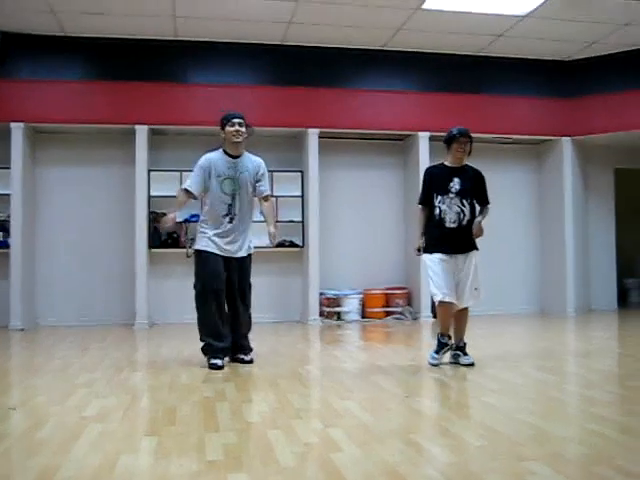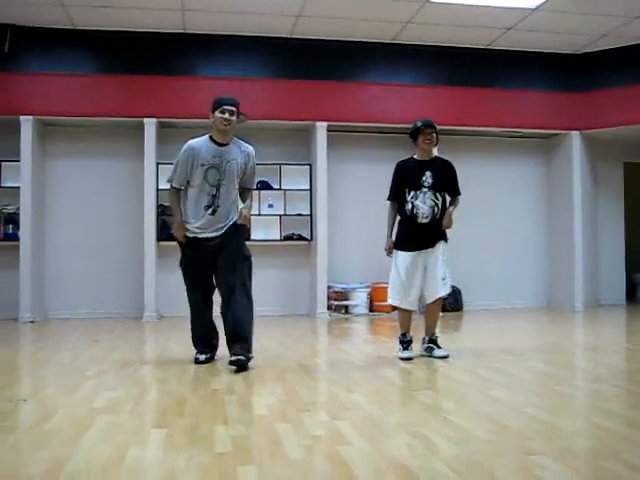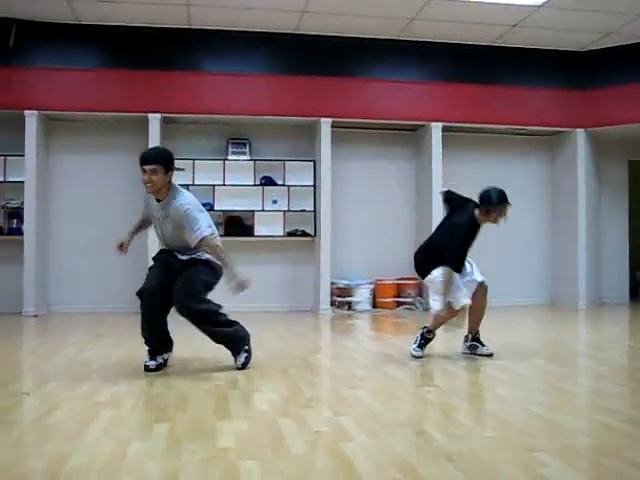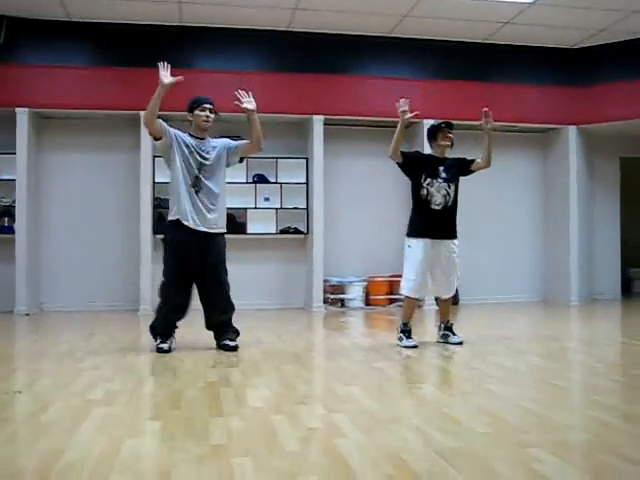
dt=1s
person 1, frame 1
left shoulder: (257, 164)
right shoulder: (208, 161)
left elbow: (265, 197)
right elbow: (188, 191)
left wrist: (271, 224)
right wrist: (174, 212)
left hip: (241, 244)
right hip: (210, 242)
left knee: (240, 299)
right knee: (209, 295)
left ankle: (239, 347)
right ankle: (217, 350)
person 1, frame 2
left shoulder: (246, 152)
right shoulder: (192, 148)
right elbow: (176, 186)
left wrist: (246, 206)
right wrist: (178, 218)
left hip: (230, 230)
right hip: (195, 232)
left knee: (236, 289)
right knee: (199, 295)
left ankle: (240, 349)
right ankle: (205, 347)
person 1, frame 3
left shoulder: (183, 204)
right shoulder: (150, 191)
left elbow: (208, 240)
left wrist: (231, 273)
right wrist: (130, 236)
left hip: (202, 260)
right hip: (173, 255)
left knee: (188, 303)
right knee: (150, 293)
left ankle: (239, 340)
right ankle: (159, 350)
person 1, frame 4
left shoulder: (223, 147)
right shoulder: (176, 139)
left elbow: (255, 146)
right elbow: (149, 122)
left wrist: (252, 114)
right wrist: (163, 88)
left hip: (213, 227)
right hip: (181, 224)
left knee: (216, 284)
right knee: (175, 283)
left ankle: (224, 333)
right ankle: (163, 333)
person 2, frame 1
left shoulder: (475, 175)
right shoulder: (432, 173)
left elbow: (484, 206)
right elbow: (424, 208)
left wrist: (479, 220)
right wrist: (422, 237)
left hip: (465, 246)
right hip: (436, 246)
left knee: (463, 299)
right knee: (444, 297)
left ankle: (458, 348)
right ankle: (443, 341)
person 2, frame 2
left shoulder: (445, 166)
right shoulder: (402, 168)
left elbow: (455, 196)
right elbow: (393, 204)
left wrist: (449, 211)
right wrist: (389, 236)
left hip: (436, 239)
right hip: (407, 241)
left knee: (436, 292)
right knee: (404, 295)
left ankle: (429, 340)
right ankle: (405, 341)
person 2, frame 3
left shoulder: (468, 205)
right shoulder: (463, 229)
left elbow: (446, 194)
right elbow: (451, 270)
right wrist: (445, 303)
left hip: (448, 258)
right hip: (429, 262)
left knee: (480, 287)
right knee: (458, 303)
left ankle: (472, 340)
right ankle: (424, 336)
person 2, frame 4
left shoulder: (455, 165)
right shoulder: (418, 160)
left elbow: (486, 163)
right elbow: (393, 154)
left wrist: (488, 132)
right wrist: (402, 123)
left hip: (447, 236)
right hip: (420, 235)
left knee: (446, 286)
right knee: (413, 285)
left ankle: (445, 329)
right ankle: (404, 331)
